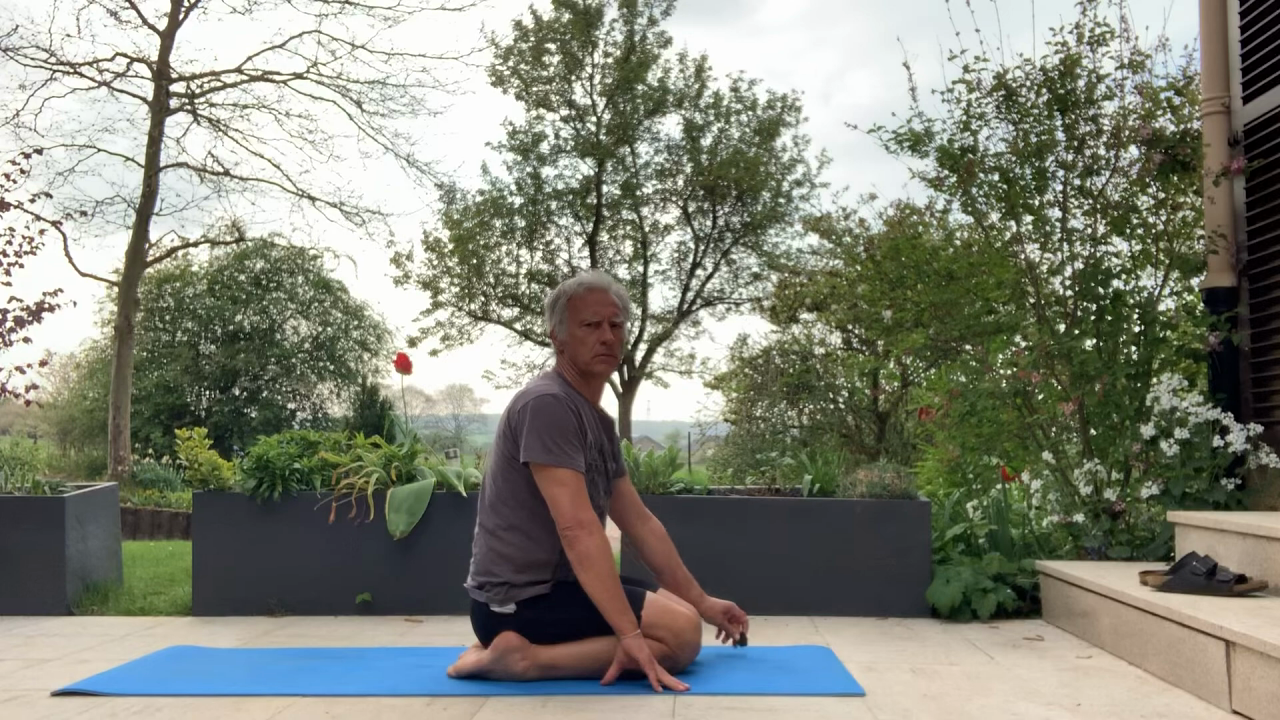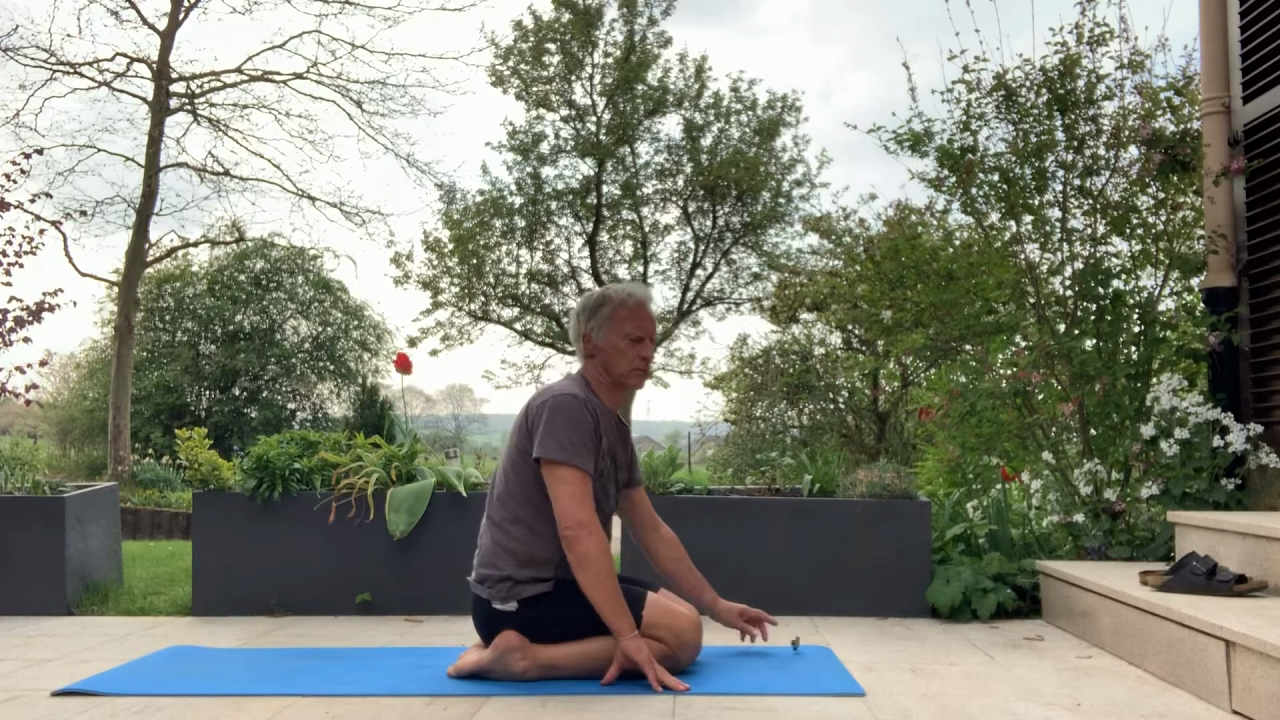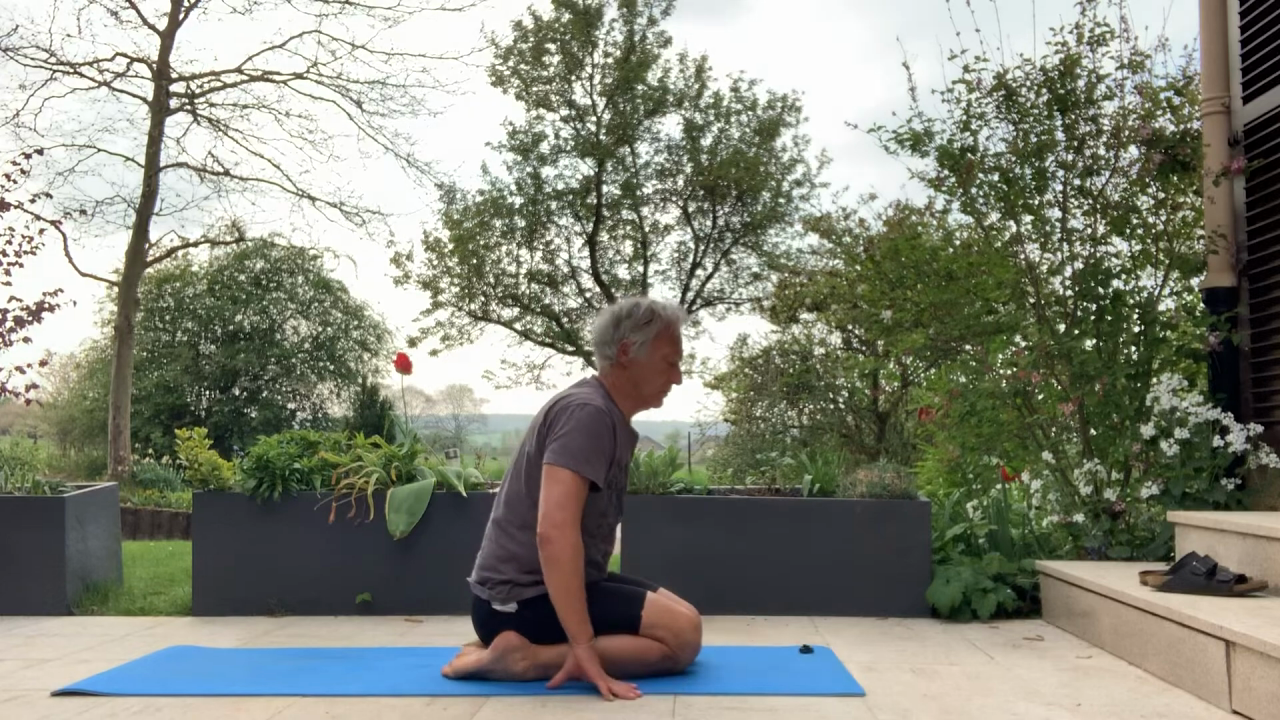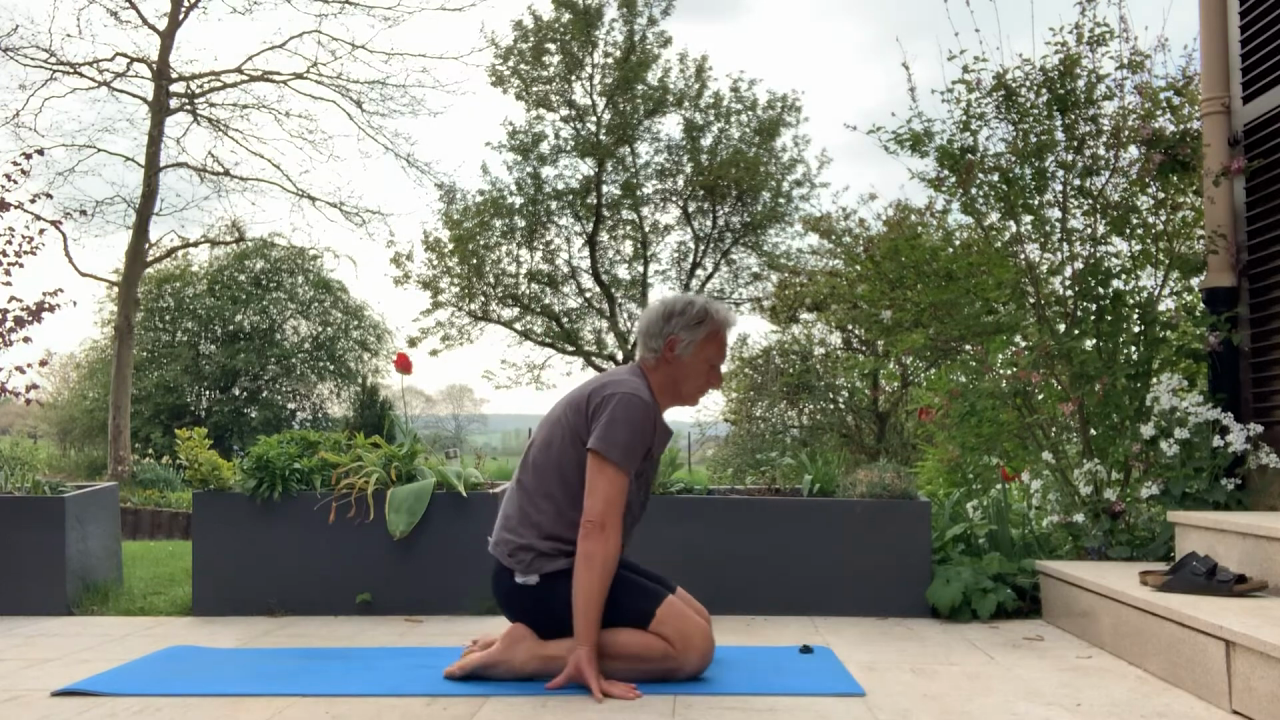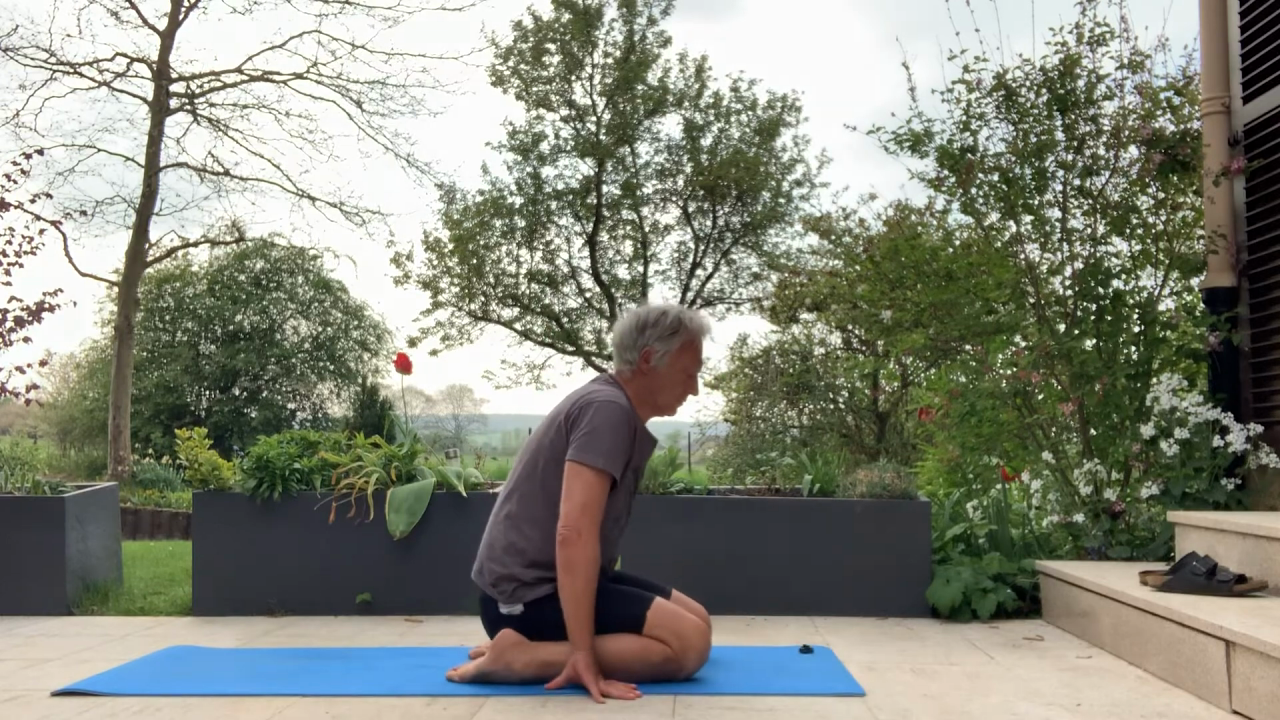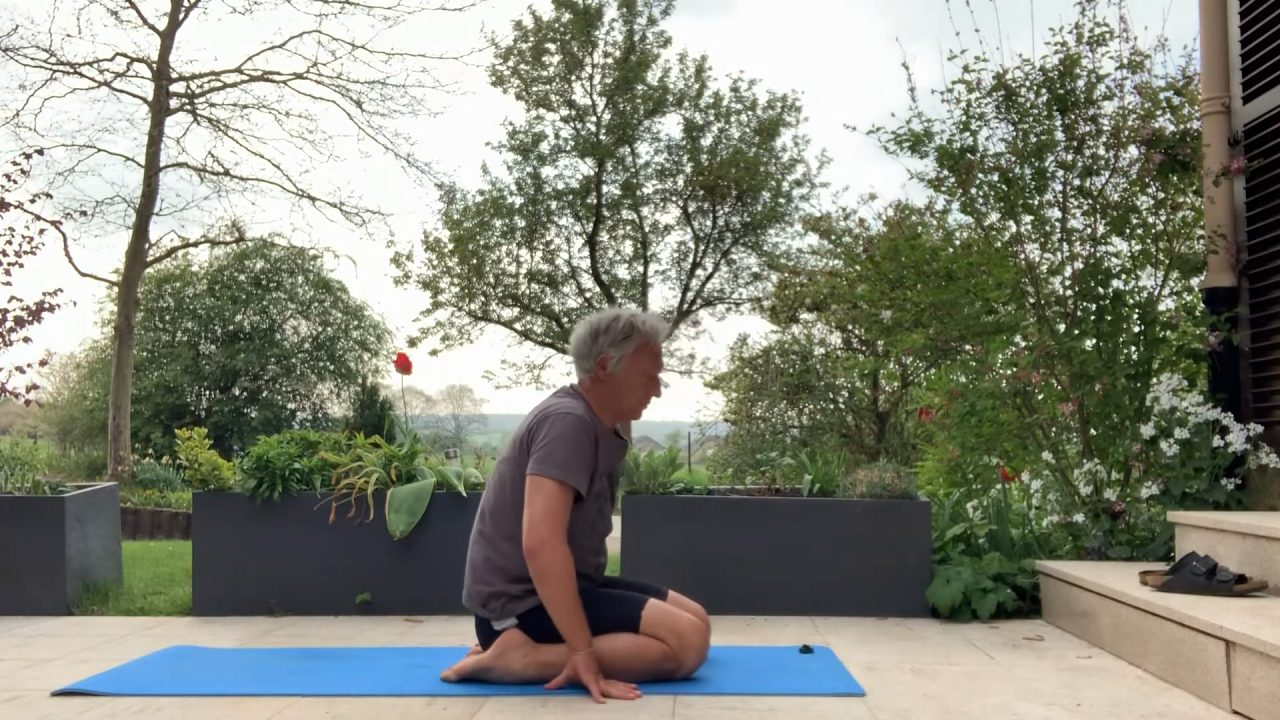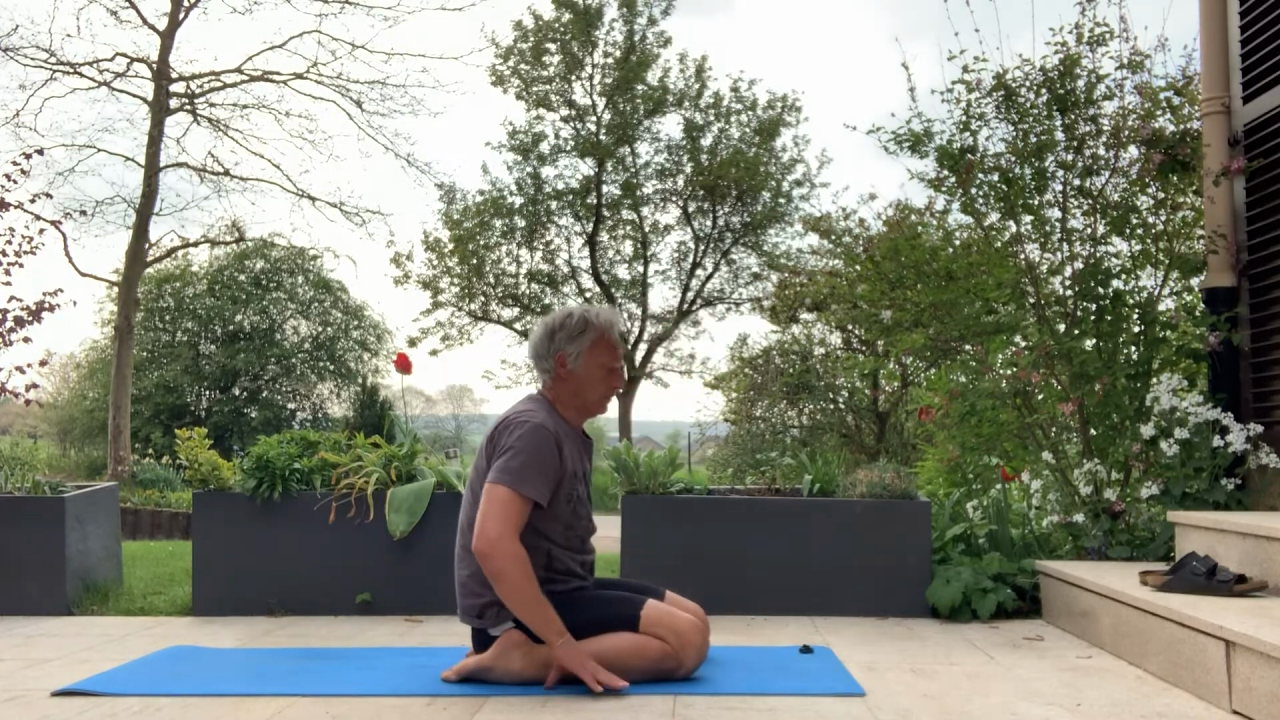
dt=0.5s
person 1, frame 1
left shoulder: (597, 420)
right shoulder: (547, 405)
left elbow: (639, 521)
right elbow: (578, 531)
left wrist: (700, 600)
right wrist: (630, 633)
left hip: (550, 584)
right hip: (520, 600)
left knee: (686, 613)
right knee: (680, 633)
left ankle: (530, 642)
right ankle: (523, 657)
person 1, frame 2
left shoulder: (613, 426)
right shoulder: (568, 406)
left elbow: (650, 529)
right elbow: (578, 531)
left wrist: (716, 603)
right wrist: (627, 635)
left hip: (552, 584)
right hip: (521, 598)
left knee: (683, 615)
right knee: (682, 633)
left ankle: (518, 643)
right ankle: (522, 657)
person 1, frame 3
left shoulder: (609, 418)
right shoulder: (588, 412)
right elbow: (554, 532)
right wrist: (583, 646)
left hip: (548, 588)
right hip: (521, 599)
left knee: (684, 616)
right knee: (681, 635)
left ankle: (523, 645)
right ankle: (523, 656)
person 1, frame 4
left shoulder: (631, 394)
right shoulder: (629, 399)
right elbow: (597, 527)
right wrist: (585, 648)
left hip: (562, 564)
right hip: (538, 572)
left knee: (696, 624)
right knee: (691, 646)
left ankle: (538, 639)
right ankle: (526, 654)
person 1, frame 5
left shoulder: (613, 407)
right shoulder: (609, 410)
right elbow: (573, 534)
right wrist: (583, 653)
left hip: (554, 582)
right hip: (527, 596)
left knee: (696, 620)
right knee: (688, 643)
left ankle: (531, 642)
right ankle: (522, 656)
person 1, frame 6
left shoulder: (596, 426)
right shoulder: (568, 423)
right elbow: (541, 543)
right wrist: (582, 650)
left hip: (556, 592)
right hip: (521, 607)
left knee: (695, 620)
right knee: (686, 642)
left ankle: (531, 648)
right ankle: (521, 658)
person 1, frame 7
left shoulder: (567, 431)
right shoulder: (534, 430)
right elbow: (493, 544)
right wrist: (561, 643)
left hip: (556, 591)
right hip: (516, 613)
left knee: (693, 618)
right knee: (686, 640)
left ankle: (526, 646)
right ankle: (521, 657)
